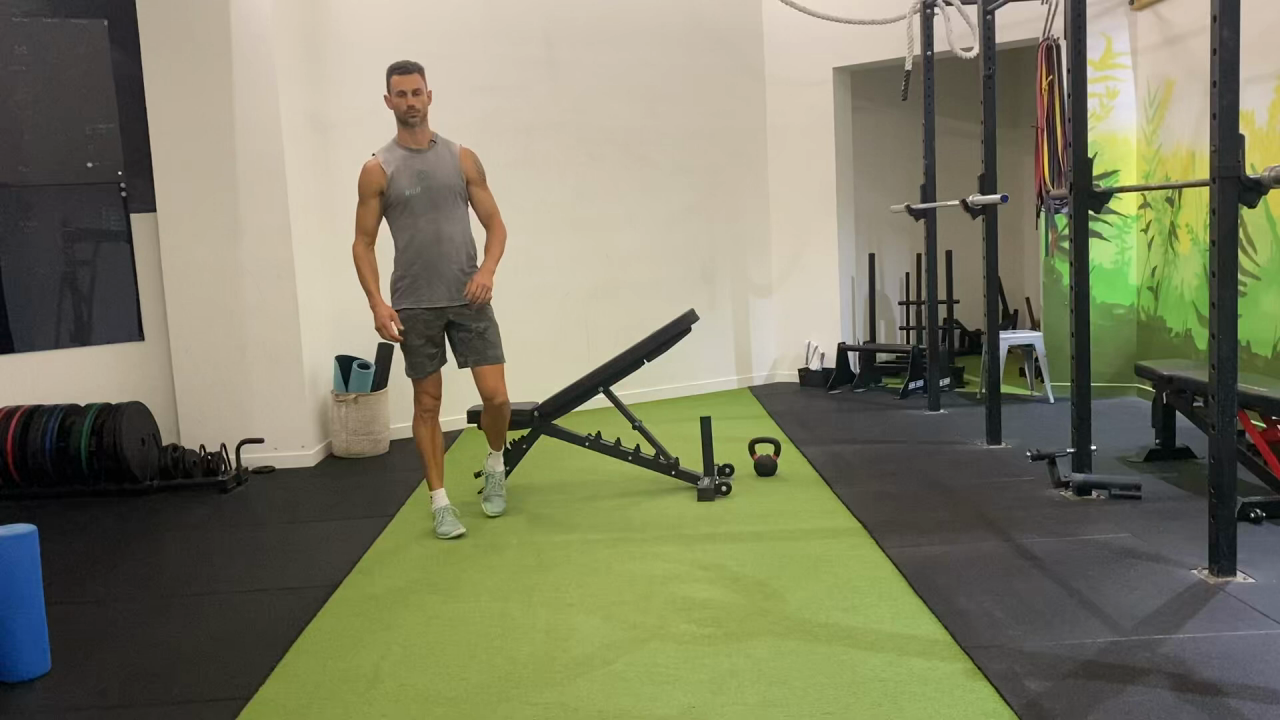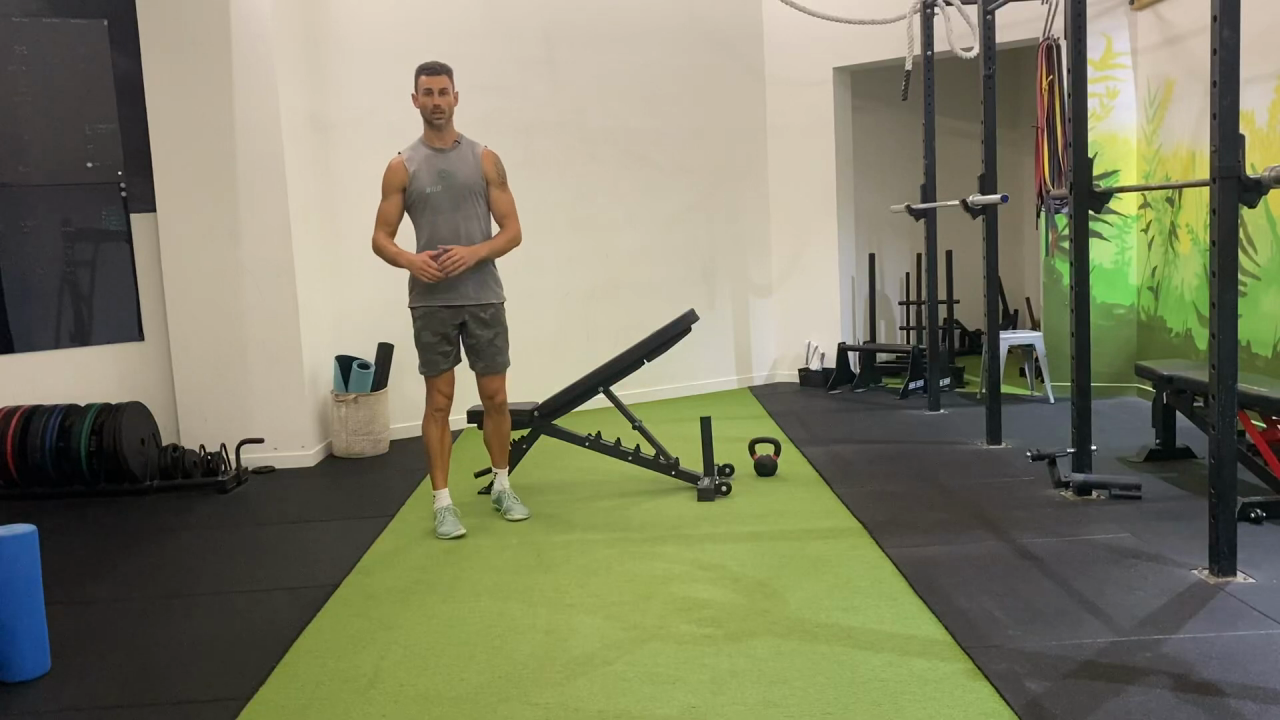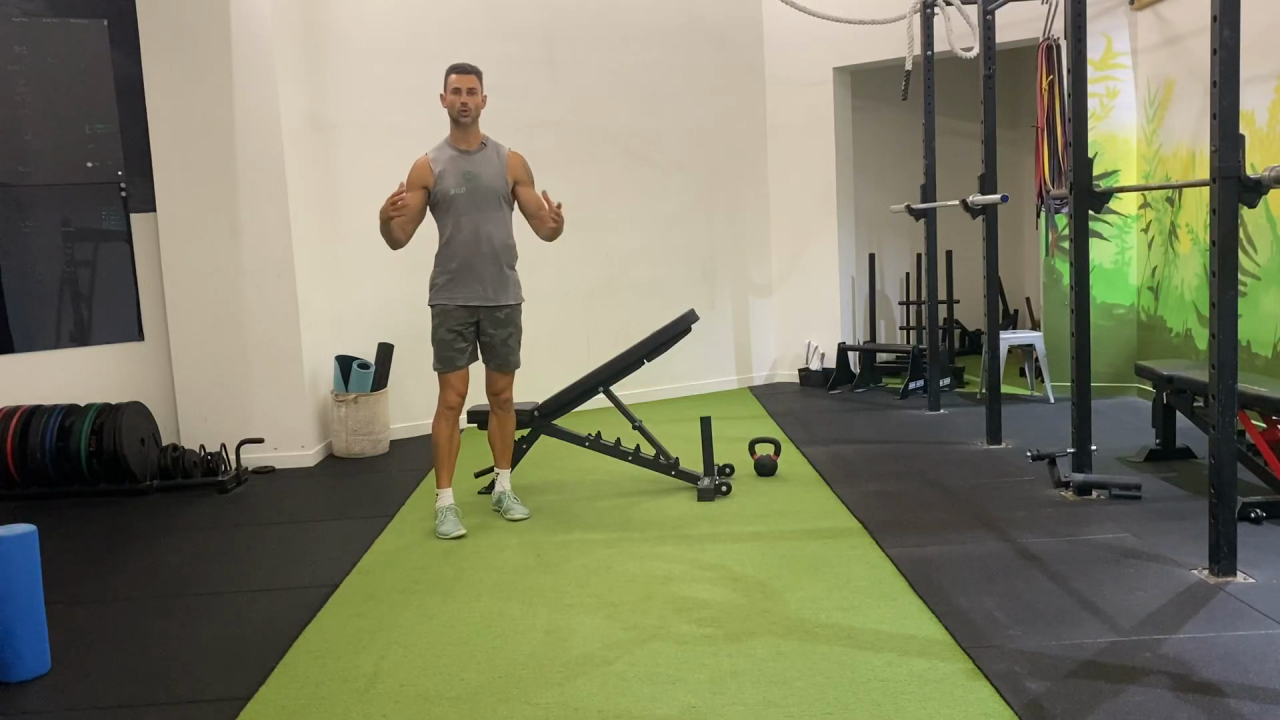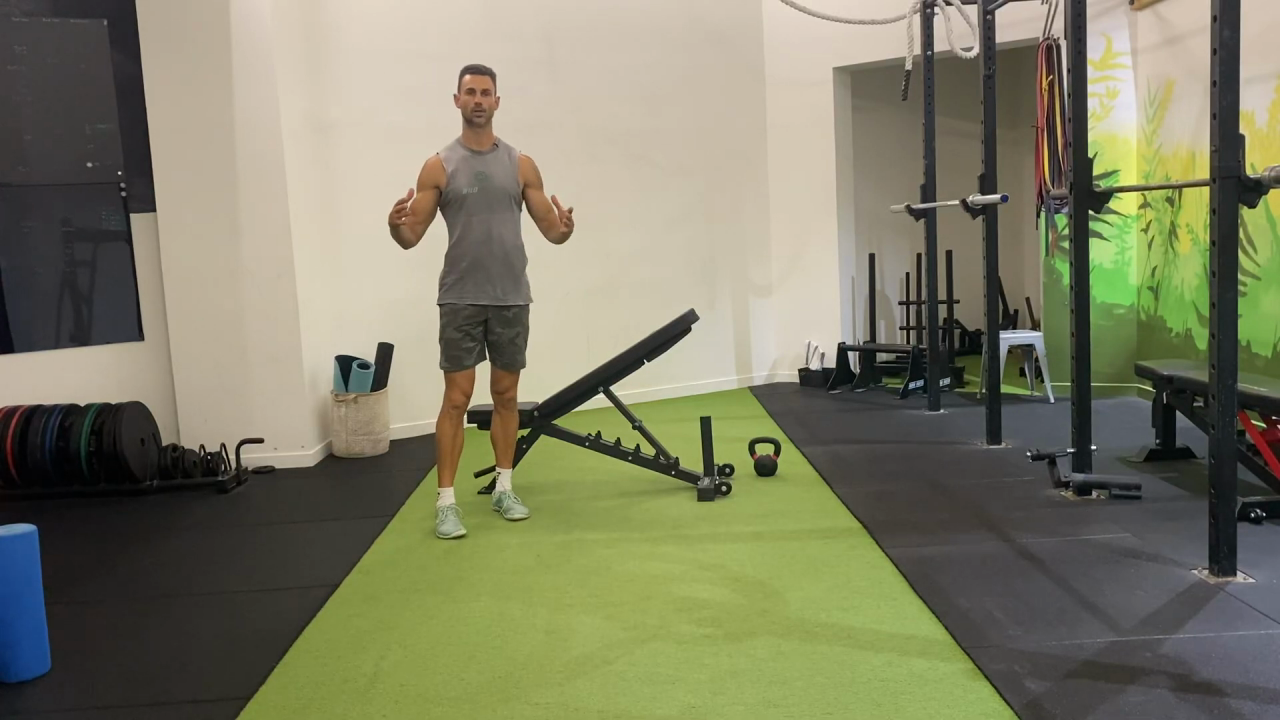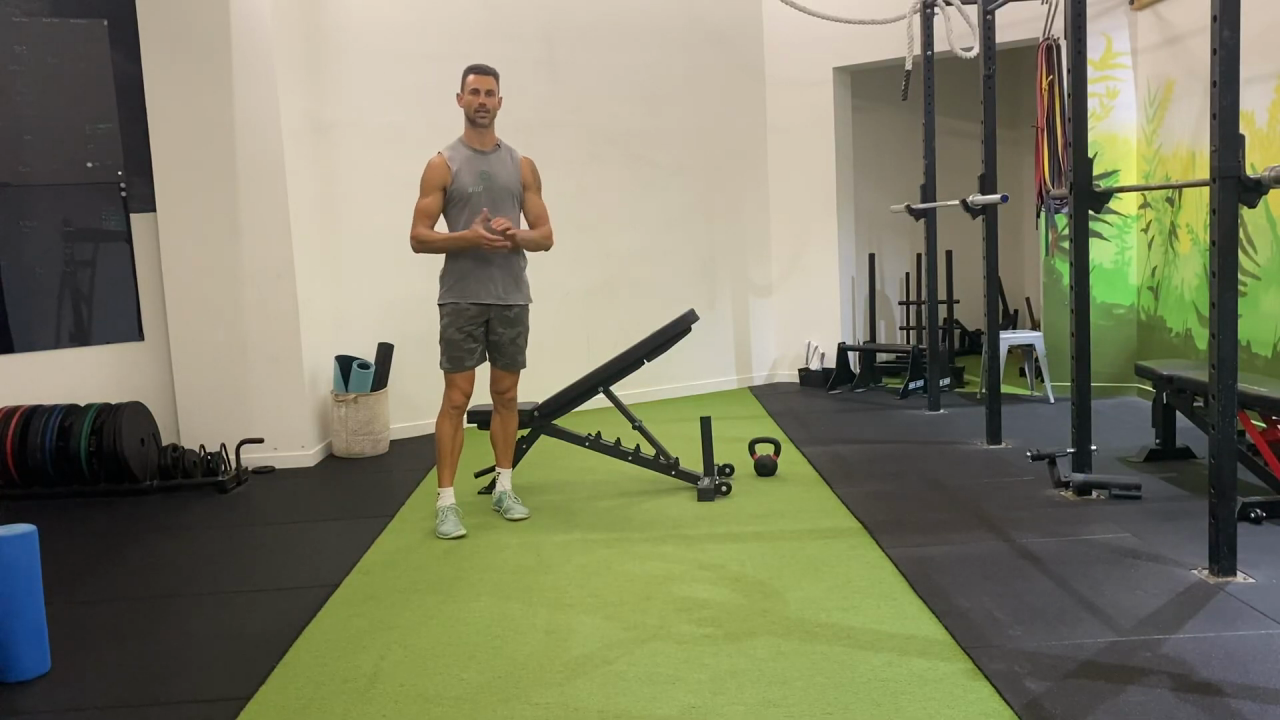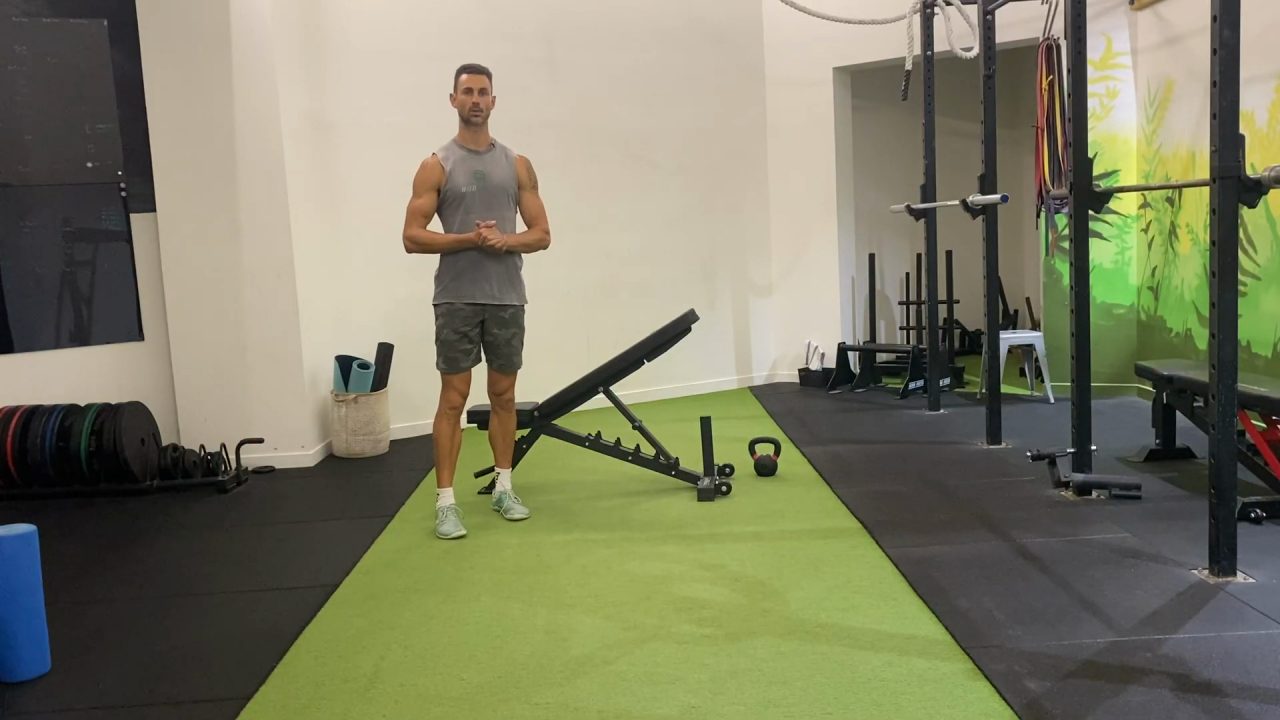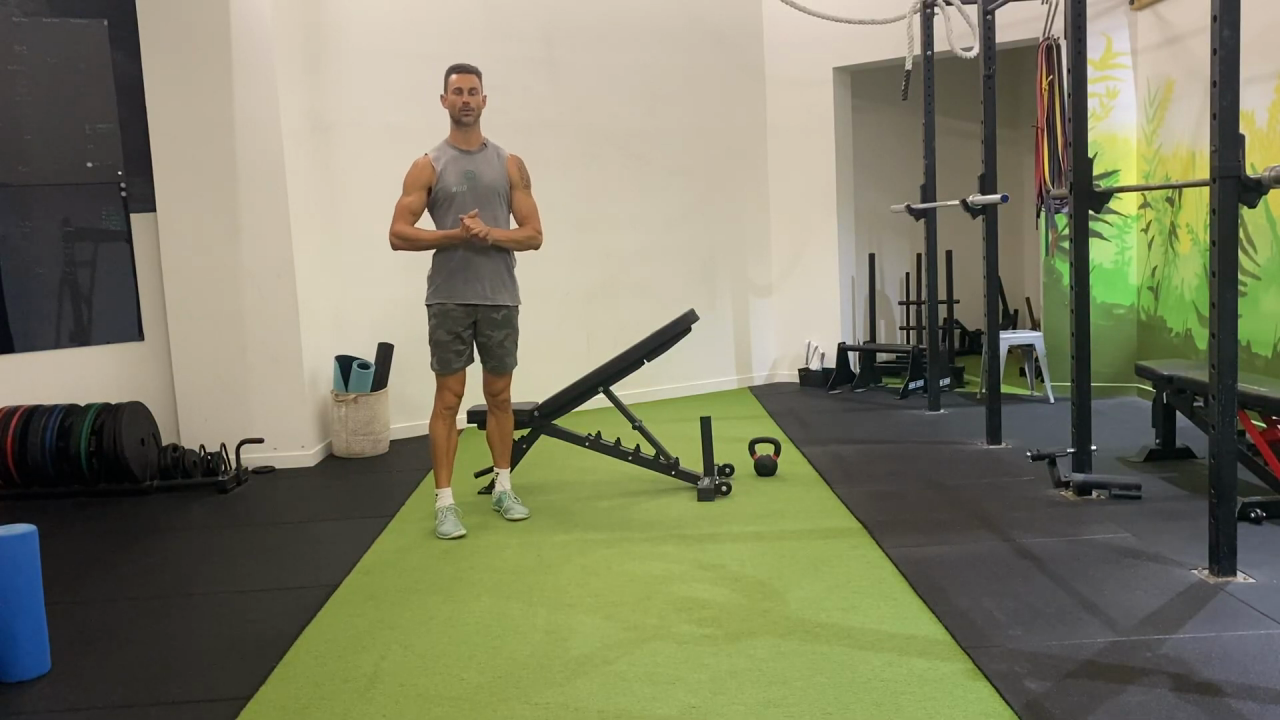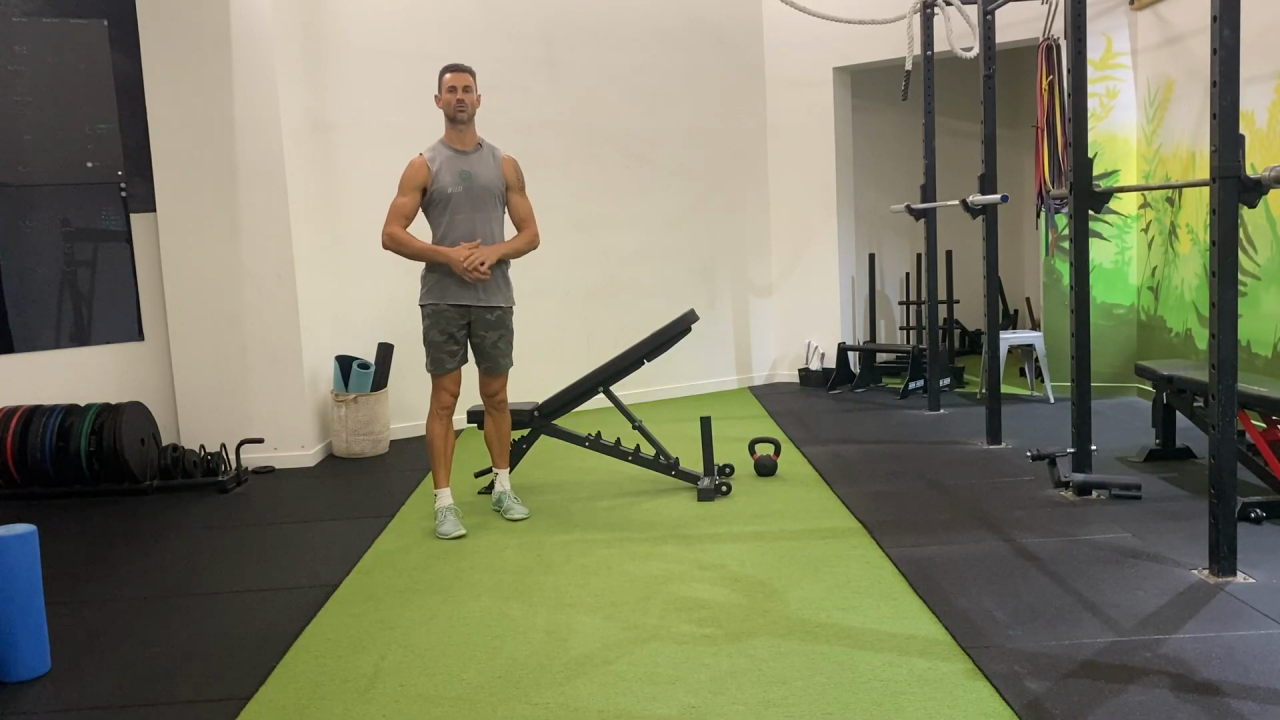
dt=0.4s
person 1, frame 1
left shoulder: (462, 158)
right shoulder: (377, 169)
left elbow: (496, 225)
right elbow: (363, 243)
left wrist: (488, 270)
right wrist: (378, 306)
left hip: (469, 298)
right hip: (415, 305)
left knee: (496, 396)
right knee: (428, 403)
left ankle: (493, 464)
right ankle: (440, 501)
person 1, frame 2
left shoulder: (485, 159)
right shoulder: (403, 167)
left elbow: (512, 231)
right elbow: (380, 238)
left wrist: (476, 251)
right wrist: (408, 259)
left hip: (484, 298)
right hip: (432, 301)
left knee: (495, 397)
right knee: (439, 401)
left ankle: (502, 486)
right ankle: (442, 501)
person 1, frame 3
left shoulder: (510, 161)
right shoulder: (428, 167)
left elbow: (543, 228)
right elbow: (400, 238)
left wrist: (555, 222)
right wrist: (387, 222)
left hip: (503, 298)
right hip: (451, 300)
left knee: (501, 396)
right knee: (451, 400)
left ankle: (503, 487)
right ankle: (445, 501)
person 1, frame 4
left shoulder: (521, 164)
right shoulder: (439, 166)
left elbow: (550, 232)
right elbow: (411, 238)
left wrist: (564, 228)
right wrist: (396, 225)
left hip: (511, 298)
right hip: (461, 299)
left knee: (505, 394)
right knee: (457, 399)
left ankle: (503, 487)
right ankle: (446, 500)
person 1, frame 5
left shoulder: (522, 165)
right shoulder: (442, 165)
left elbow: (545, 236)
right elbow: (419, 238)
left wrist: (515, 234)
right wrist: (467, 237)
left hip: (511, 296)
right hip: (462, 298)
left knee: (505, 394)
right knee: (456, 398)
left ankle: (503, 487)
right ankle: (446, 501)
person 1, frame 6
left shoulder: (517, 165)
right shoulder: (436, 166)
left elbow: (542, 235)
right elbow: (412, 237)
left wrist: (503, 240)
right wrist: (469, 238)
left hip: (507, 297)
right hip: (456, 298)
left knee: (503, 395)
right knee: (453, 399)
left ankle: (503, 487)
right ankle: (445, 501)
person 1, frame 7
left shoulder: (509, 164)
right shoulder: (428, 166)
left elbow: (534, 234)
right elbow: (398, 235)
left wrist: (490, 233)
right wrist: (457, 234)
left hip: (500, 297)
right hip: (449, 299)
left knee: (499, 394)
right knee: (448, 398)
left ankle: (502, 486)
right ankle: (444, 501)
person 1, frame 8
left shoulder: (504, 165)
right shoulder: (423, 166)
left elbow: (530, 232)
right elbow: (391, 234)
left wrist: (497, 251)
right wrist: (445, 254)
left hip: (494, 298)
right hip: (443, 298)
left knee: (496, 395)
right knee: (444, 398)
left ankle: (501, 486)
right ankle: (443, 501)
